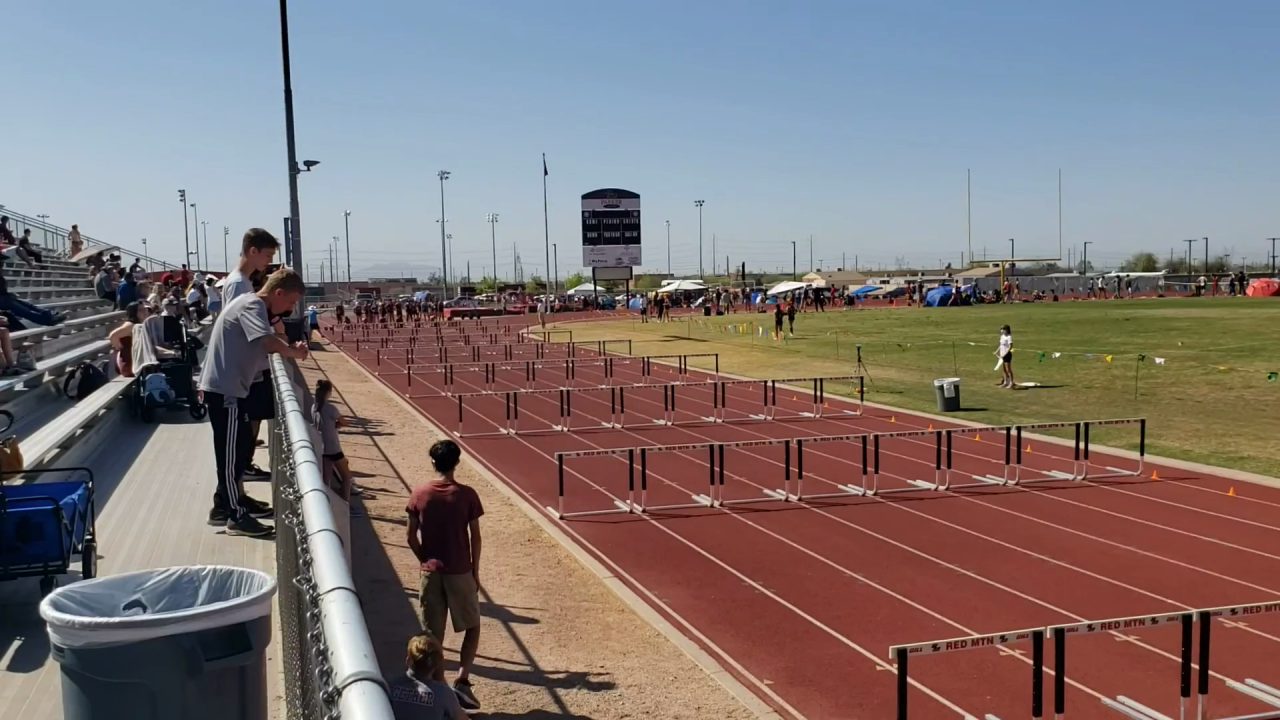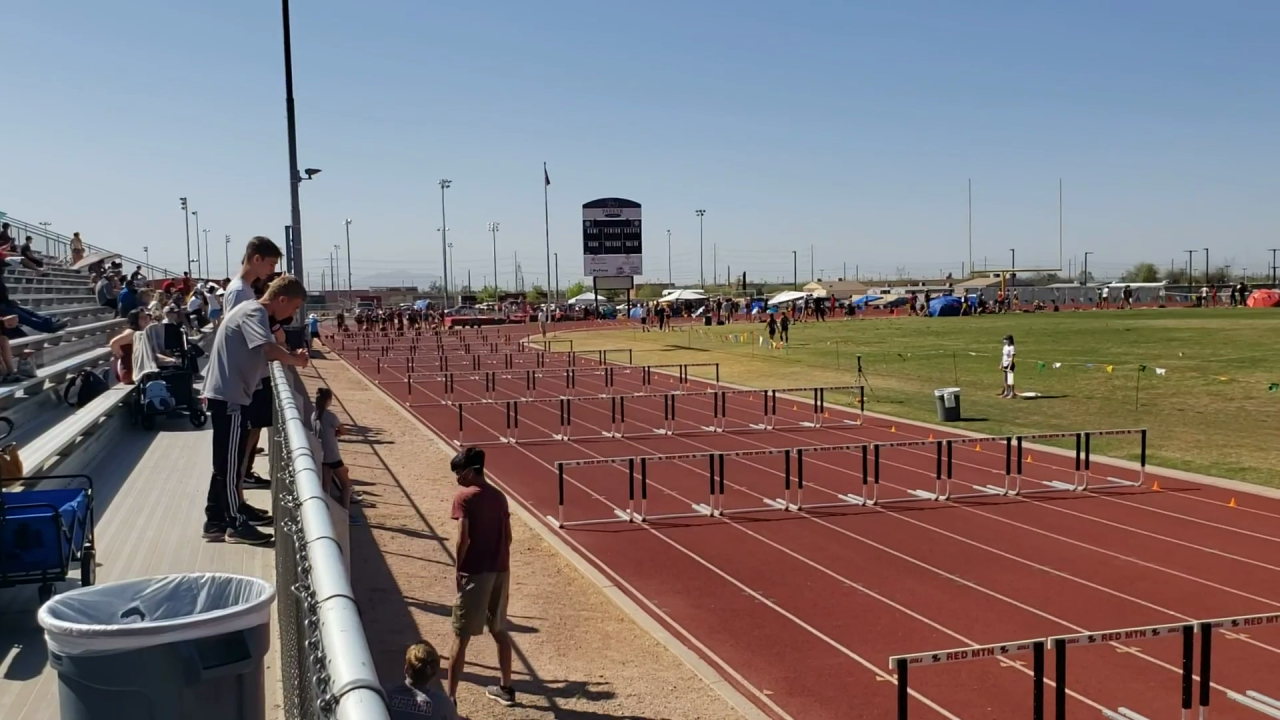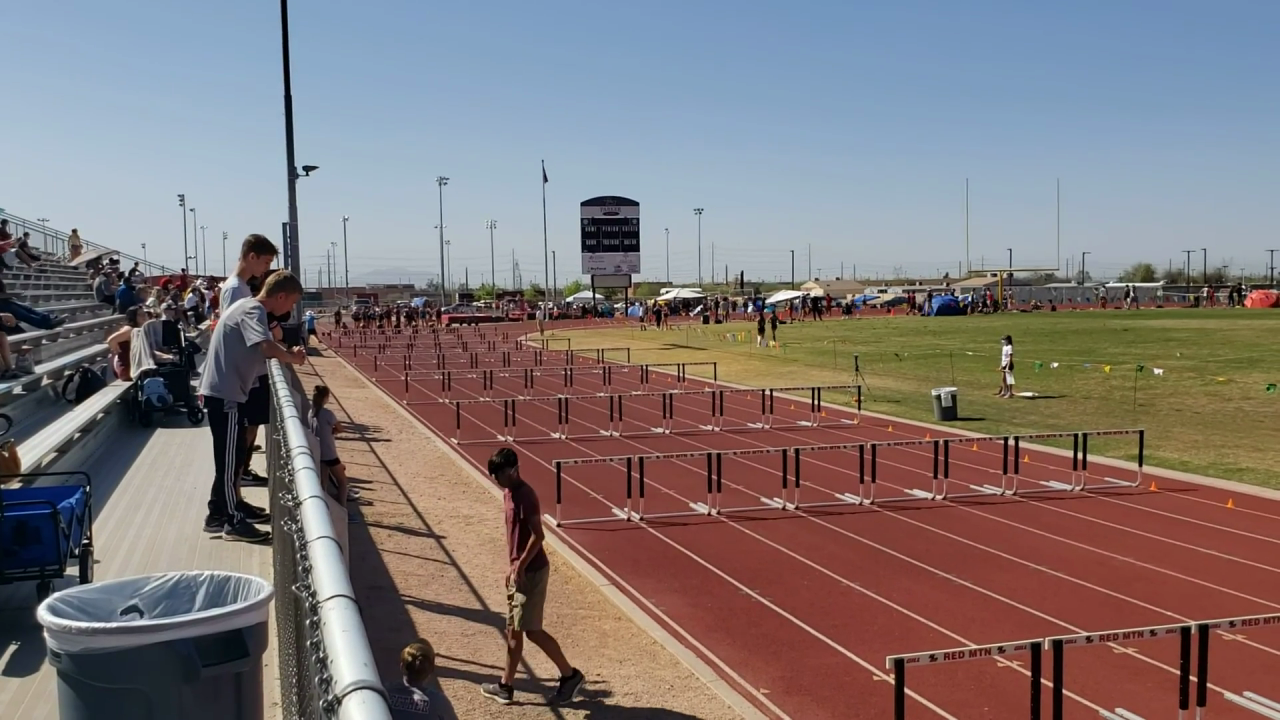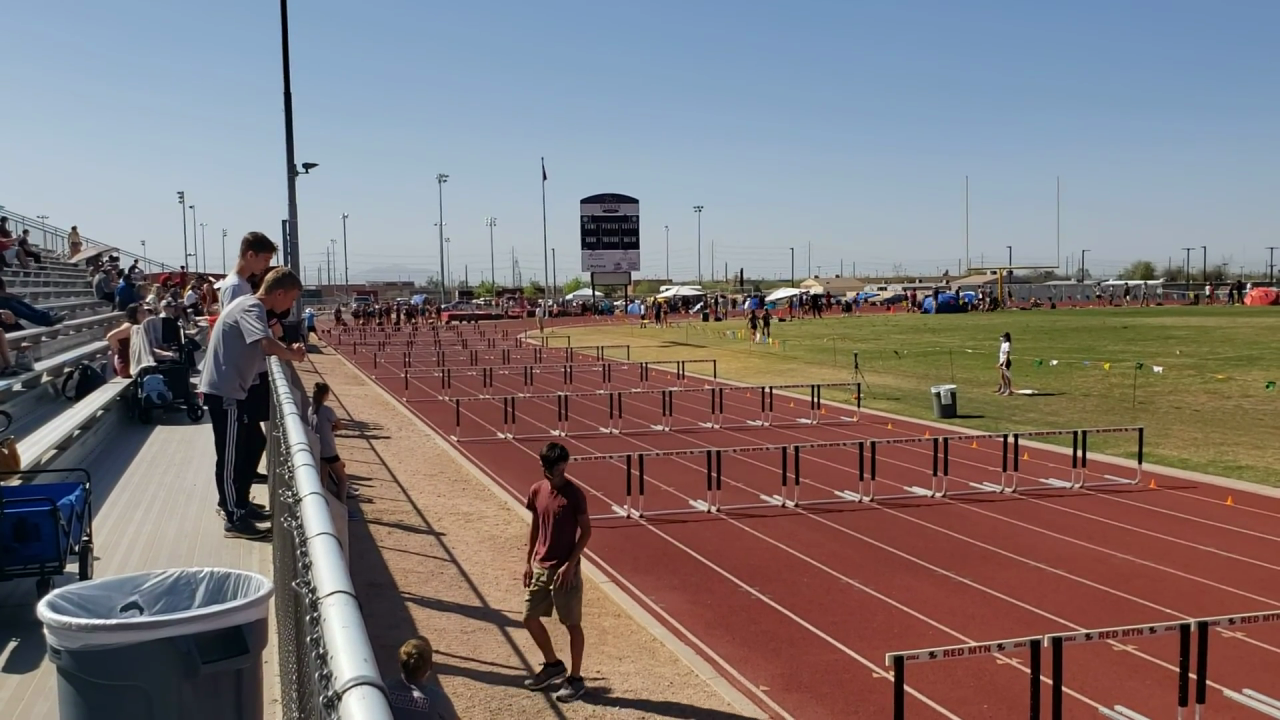
dt=0.5s
person 1, frame 1
left shoulder: (253, 305)
right shoulder: (252, 305)
left elbow: (266, 342)
right elbow: (270, 343)
left wrist: (290, 349)
right wrist: (295, 352)
left hip: (229, 387)
right hip: (224, 389)
left knee: (242, 448)
right knee: (231, 453)
left ankle: (226, 503)
right ankle: (236, 517)
person 1, frame 2
left shoulder: (254, 311)
right shoulder: (254, 312)
left elbow: (266, 350)
right elbow: (270, 350)
left wrist: (290, 355)
right wrist: (296, 359)
left hip: (227, 394)
right hip: (228, 396)
left knee: (226, 461)
right knee: (230, 462)
left ankle: (216, 519)
right ankle: (236, 525)
person 1, frame 3
left shoulder: (251, 308)
right shoulder: (252, 310)
left elbow: (263, 346)
right elbow: (268, 348)
left wrist: (288, 354)
right wrist: (294, 357)
left hip: (225, 391)
right hip: (224, 393)
left knee: (233, 456)
right knee: (229, 459)
left ankle: (220, 511)
right ankle: (233, 522)
person 1, frame 4
left shoulder: (251, 306)
right shoulder: (252, 308)
left elbow: (265, 342)
right elbow: (268, 345)
left wrist: (288, 350)
right wrist: (294, 354)
left hip: (230, 388)
right hip: (224, 391)
left knee: (251, 446)
right knee: (230, 456)
left ankle: (239, 504)
right ankle: (235, 519)
person 2, frame 1
left shoulder: (418, 493)
right shoulder: (467, 495)
left elbow: (411, 537)
right elbow: (475, 538)
right wrist: (475, 571)
left hip: (430, 573)
right hip: (459, 572)
left knee: (433, 637)
right knee: (472, 627)
right ankle: (462, 681)
person 2, frame 2
left shoulder: (465, 497)
right shoulder: (499, 496)
left elbow: (463, 539)
left wrist: (458, 571)
left hip: (475, 573)
right hip: (500, 571)
left knee: (462, 637)
right knee: (499, 631)
left ankle: (450, 698)
right ankle: (505, 687)
person 2, frame 3
left shoulder: (523, 495)
right shoulder: (512, 493)
left elbow: (537, 536)
left wrist: (519, 567)
right wrist: (514, 568)
left hip: (531, 571)
right hip: (525, 570)
left knee: (532, 631)
right knee: (514, 628)
left ankle: (570, 674)
right ankle: (506, 685)
person 2, frame 4
left shoulder: (574, 494)
right shoulder: (536, 490)
left elbow: (586, 531)
left wrist: (570, 565)
right wrist: (528, 562)
left hip: (565, 568)
right hip: (541, 567)
left knee: (572, 624)
right knee: (530, 619)
left ankle: (575, 679)
right ankle: (553, 665)
person 3, frame 1
left shoulder: (246, 282)
right shoulder: (237, 283)
left wrist: (272, 326)
left knee: (254, 420)
right knee: (249, 422)
left ankle: (245, 465)
right ankle: (241, 468)
person 3, frame 2
left shoulder: (248, 289)
right shoulder: (238, 290)
left wrist: (272, 333)
left knee: (254, 428)
right knee: (249, 430)
left ankle: (245, 473)
right ankle: (240, 476)
person 3, frame 3
left shoulder: (244, 286)
right shoulder: (234, 288)
left wrist: (269, 330)
right wrist: (269, 330)
left knee: (251, 425)
right knee: (247, 427)
left ankle: (242, 470)
person 3, frame 4
left shoulder: (244, 283)
right shoulder: (234, 286)
left wrist: (271, 323)
right wrist: (270, 328)
left hip: (253, 370)
left knee: (255, 434)
right knee: (256, 435)
left ankle: (248, 473)
